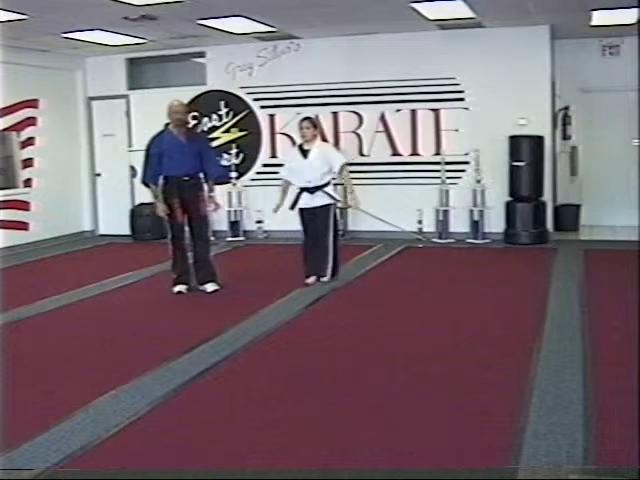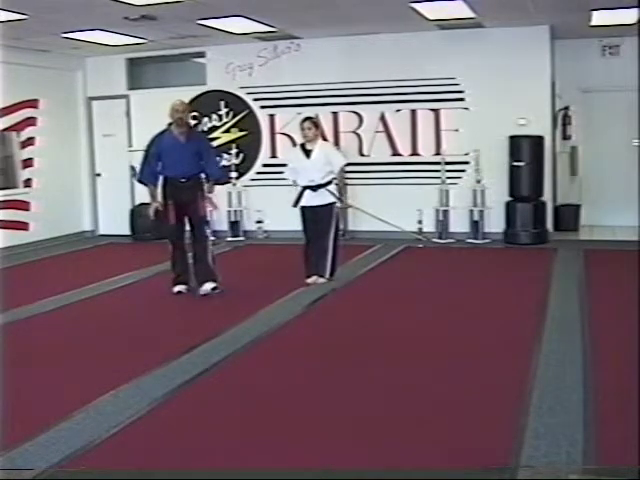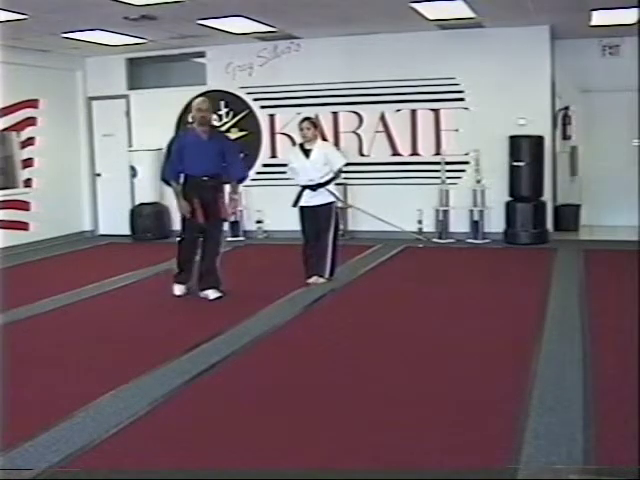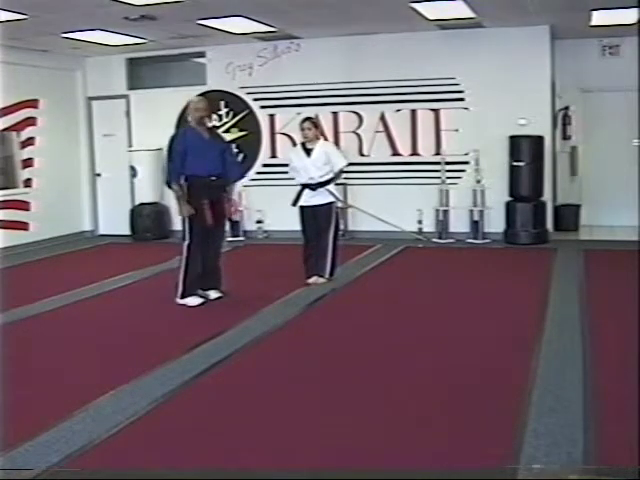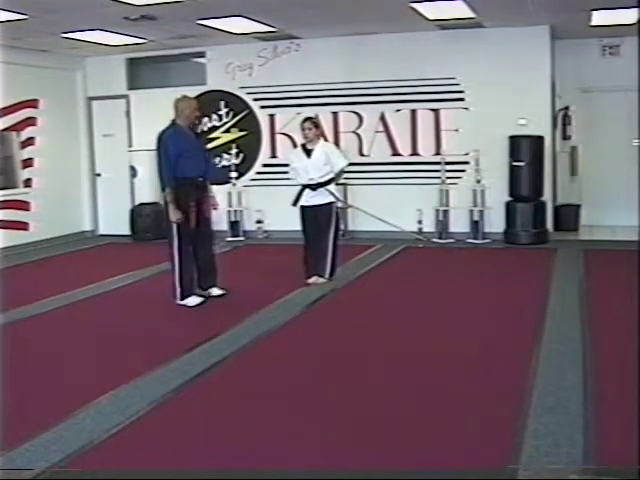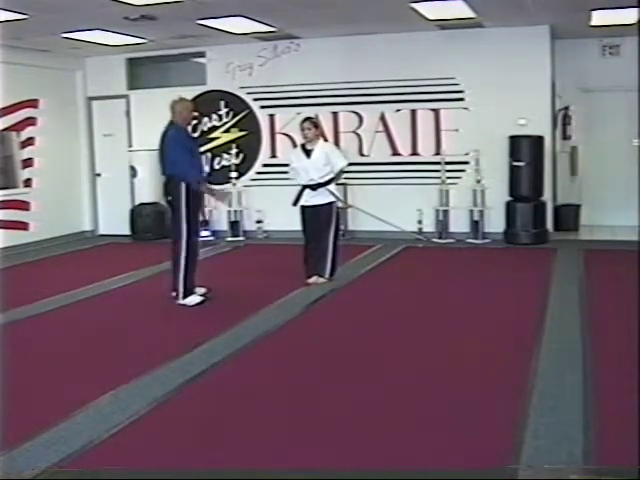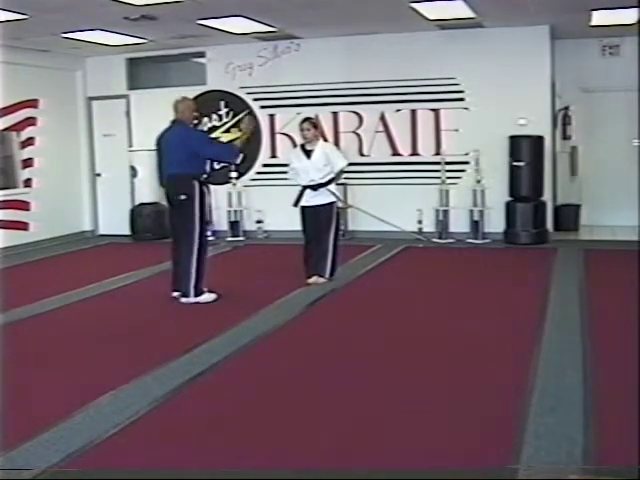
dt=0.7s
person 1, frame 1
left shoulder: (198, 139)
right shoulder: (160, 141)
left elbow: (209, 167)
right elbow: (152, 173)
left wrist: (211, 194)
right wrist: (158, 200)
left hip: (195, 187)
right hip: (172, 189)
left knee: (201, 234)
right knee: (177, 236)
left ankle: (206, 279)
right ankle: (181, 280)
person 1, frame 2
left shoulder: (199, 139)
right shoulder: (160, 140)
left elbow: (210, 168)
right elbow: (151, 171)
left wrist: (209, 193)
right wrist: (154, 199)
left hip: (194, 188)
right hip: (171, 190)
left knee: (200, 234)
right knee: (176, 237)
left ankle: (206, 280)
right ankle: (180, 280)
person 1, frame 3
left shoulder: (221, 139)
right shoulder: (182, 138)
left elbow: (233, 168)
right elbow: (172, 171)
left wrist: (234, 195)
right wrist: (179, 198)
left hip: (215, 190)
right hip: (192, 189)
left knee: (213, 239)
right knee: (189, 237)
left ankle: (208, 285)
right ankle: (181, 280)
person 1, frame 4
left shoulder: (216, 138)
right shoulder: (181, 137)
left elbow: (229, 168)
right elbow: (175, 173)
left wrist: (229, 195)
right wrist: (181, 202)
left hip: (217, 191)
right hip: (195, 191)
left knee: (214, 242)
right knee: (193, 243)
left ankle: (209, 286)
right ankle: (186, 292)
person 1, frame 5
left shoulder: (193, 136)
right shoulder: (169, 136)
right elbow: (167, 174)
left wrist: (208, 194)
right wrist: (171, 205)
left hip: (198, 191)
right hip: (181, 193)
left knee: (204, 240)
right knee: (181, 244)
left ankle: (207, 284)
right ankle: (184, 293)
person 1, frame 6
left shoulder: (177, 133)
right shoulder: (176, 135)
right elbow: (188, 168)
left wrist: (203, 189)
right wrist: (210, 191)
left hip: (184, 189)
right hip: (182, 190)
left knee: (185, 238)
right knee: (185, 241)
left ankle: (185, 286)
right ankle: (183, 293)
person 1, frame 7
left shoulder: (164, 136)
right shoulder: (190, 134)
left elbow: (163, 167)
right elbow: (220, 151)
right wrist: (244, 135)
left hip: (173, 187)
right hip: (190, 187)
left knee: (180, 238)
right knee: (194, 240)
left ankle: (179, 287)
right ankle: (191, 292)
person 2, frame 1
left shoulder: (325, 149)
right shoulder: (294, 153)
left elbow: (342, 170)
right elbow: (287, 178)
left wrist: (350, 193)
right wrist: (281, 200)
left hip: (324, 197)
right hip: (305, 199)
left knee: (325, 236)
right knee: (310, 238)
left ankle: (326, 272)
right ankle: (312, 272)
person 2, frame 2
left shoulder: (327, 148)
right shoulder: (296, 152)
left elbow: (339, 171)
right elbow: (293, 177)
left wrist: (340, 193)
right wrist: (302, 190)
left hip: (326, 197)
right hip: (307, 198)
left knee: (326, 236)
right knee: (310, 237)
left ankle: (324, 272)
right ankle: (312, 272)
person 2, frame 3
left shoulder: (326, 147)
right shoulder: (295, 152)
left elbow: (338, 169)
left wrist: (325, 182)
right wrist: (305, 183)
left hip: (325, 196)
right hip: (306, 197)
left knee: (325, 236)
right knee: (309, 237)
left ankle: (323, 272)
right ankle: (312, 272)
person 2, frame 4
left shoulder: (327, 147)
right shoulder: (296, 152)
left elbow: (339, 169)
left wrist: (327, 182)
right wrist: (305, 183)
left hip: (325, 196)
right hip: (306, 196)
left knee: (325, 236)
right knee: (310, 237)
left ankle: (323, 272)
right ankle: (312, 272)
person 2, frame 5
left shoulder: (327, 148)
right shoulder: (297, 152)
left elbow: (340, 168)
right elbow: (295, 173)
left wrist: (329, 183)
right wrist: (306, 184)
left hip: (325, 196)
right hip: (307, 197)
left knee: (326, 236)
right knee: (310, 237)
left ankle: (323, 272)
right ankle: (312, 272)
person 2, frame 6
left shoulder: (327, 148)
right shoulder: (297, 152)
left elbow: (340, 168)
right elbow: (294, 173)
left wrist: (329, 183)
right wrist: (305, 183)
left hip: (325, 196)
right hip: (307, 197)
left knee: (326, 236)
right knee: (310, 237)
left ankle: (323, 272)
right ankle: (313, 272)
person 2, frame 7
left shoulder: (327, 148)
right shoulder: (296, 153)
left elbow: (340, 168)
right elbow: (294, 173)
left wrist: (330, 183)
right wrist: (305, 184)
left hip: (326, 196)
right hip: (307, 197)
left knee: (326, 236)
right knee: (310, 237)
left ankle: (323, 272)
right ankle: (313, 272)
